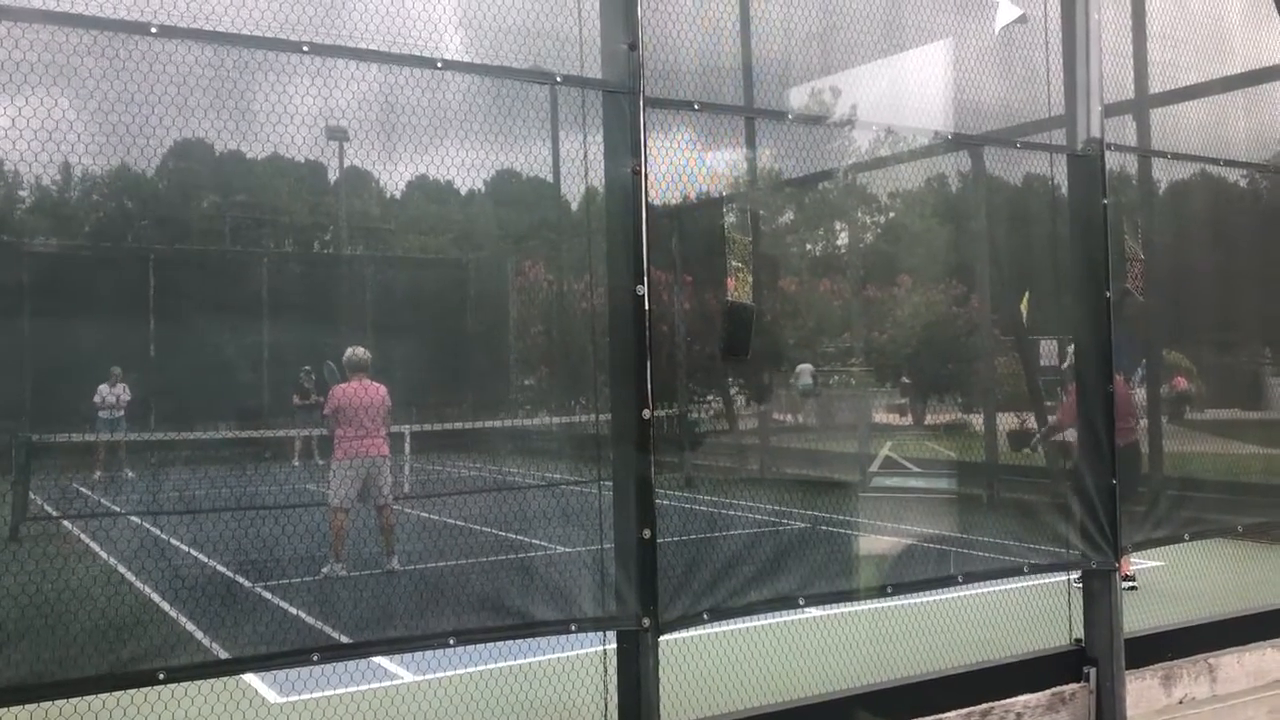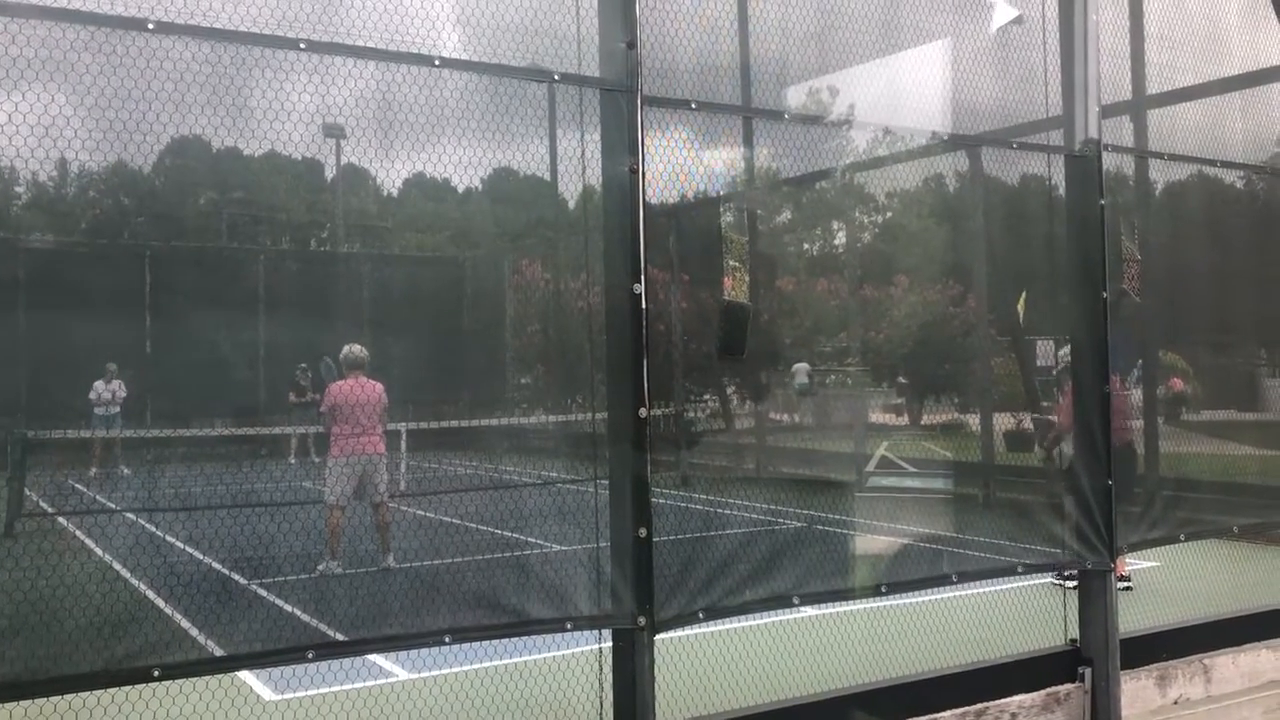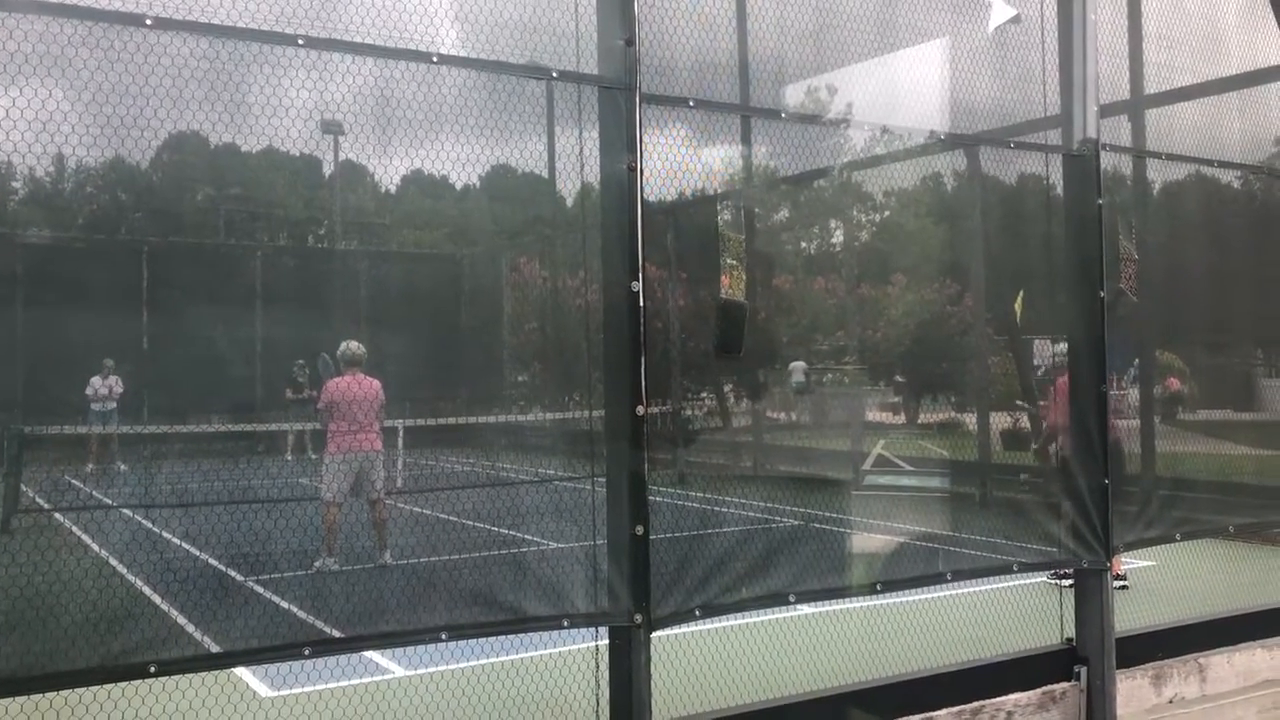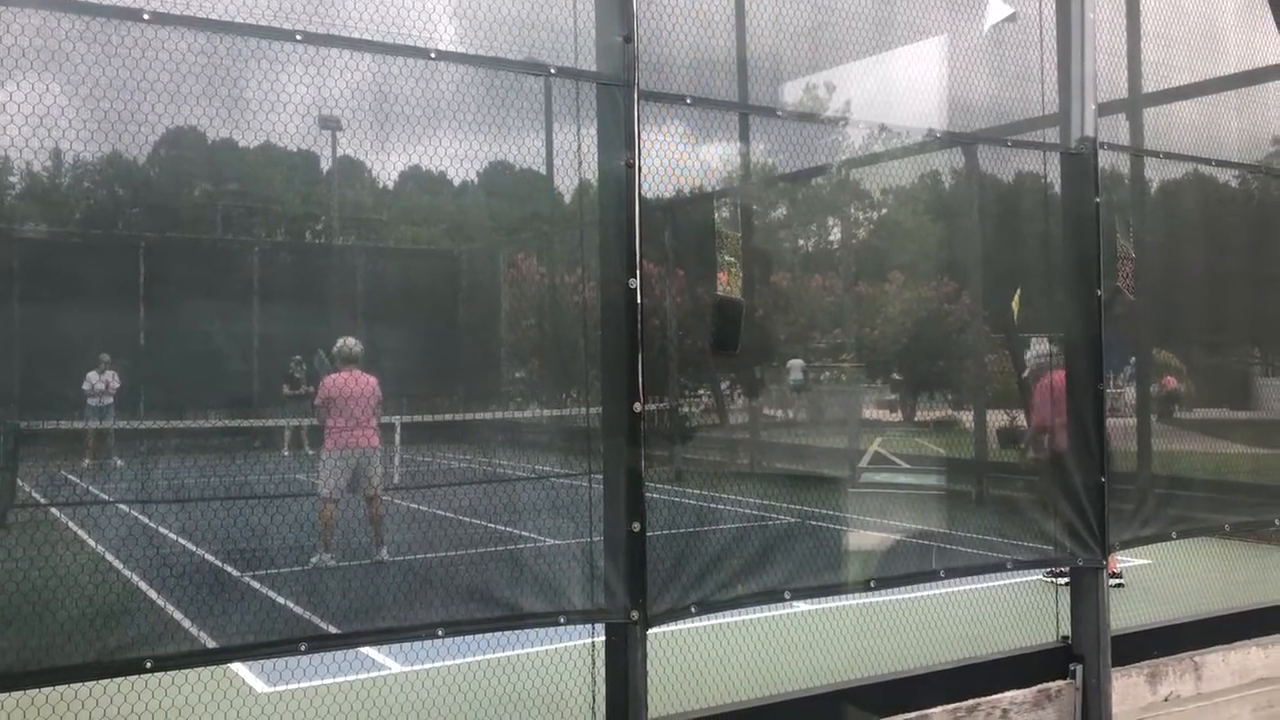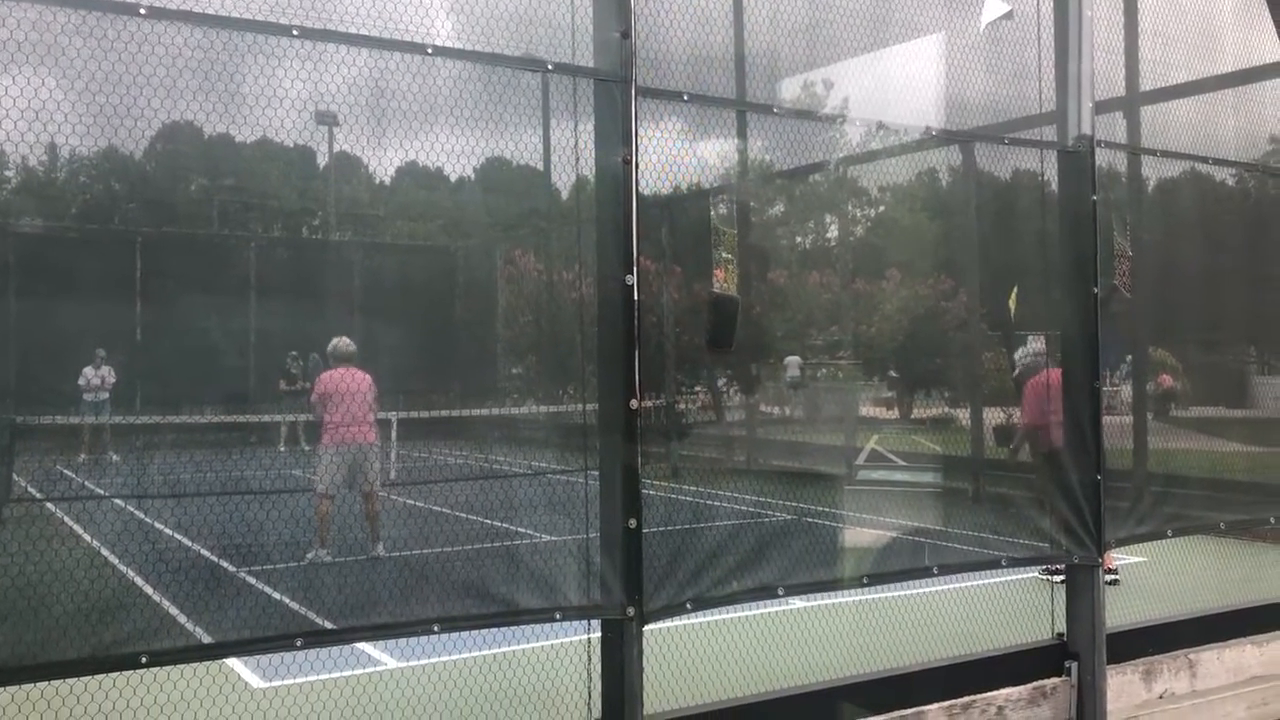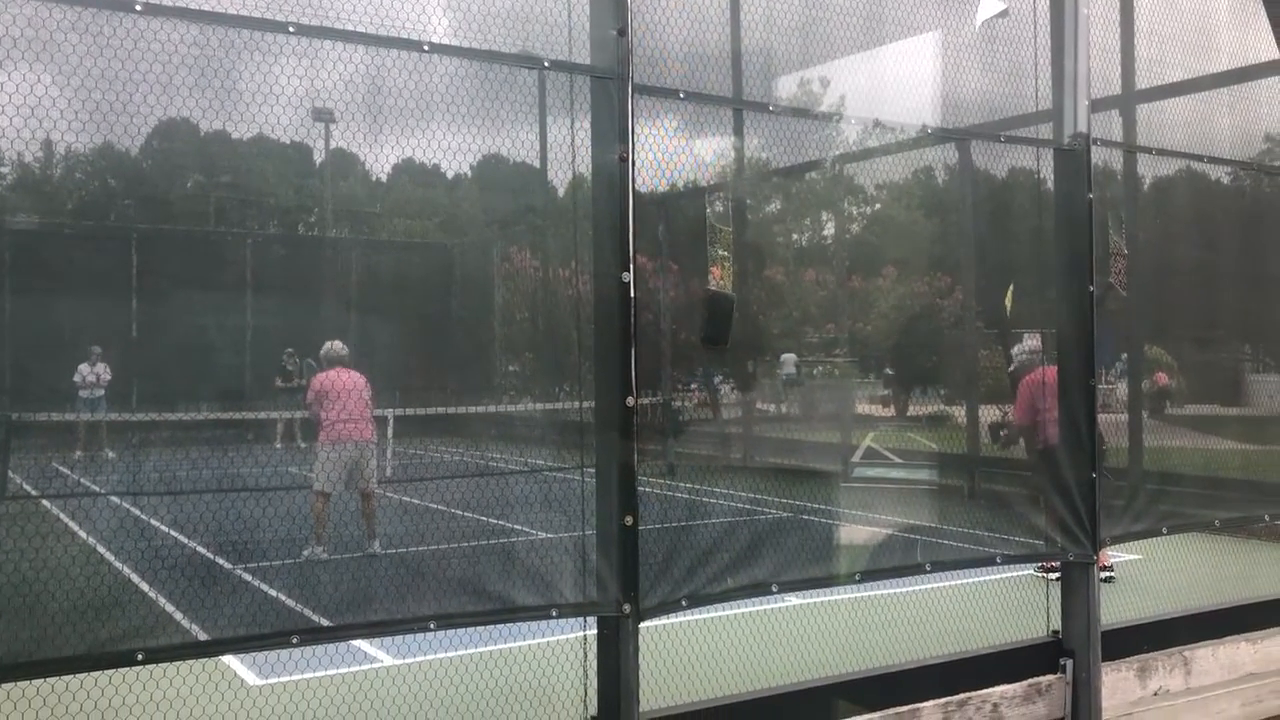
dt=0.2s
person 1, frame 1
right shoulder: (1119, 381)
left elbow: (1063, 422)
right elbow: (1133, 417)
left wrist: (1041, 437)
right hip: (1129, 450)
right knee: (1118, 510)
right ankle: (1126, 571)
person 1, frame 2
left shoulder: (1075, 386)
right shoulder: (1114, 382)
left elbow: (1064, 427)
right elbow: (1125, 418)
left wrist: (1048, 447)
right hip: (1124, 451)
left ankle: (1074, 570)
right ankle: (1121, 572)
person 1, frame 3
left shoulder: (1061, 385)
left elbow: (1056, 426)
left wrist: (1040, 448)
right hip: (1111, 449)
left ankle: (1069, 569)
right ankle: (1116, 571)
person 1, frame 4
left shoulder: (1045, 384)
left elbow: (1040, 425)
left wrist: (1028, 446)
left hip: (1067, 452)
left ankle: (1064, 568)
right ankle: (1112, 569)
person 1, frame 5
left shoulder: (1034, 385)
right shoulder: (1065, 376)
left elbow: (1030, 426)
left wrist: (1014, 448)
left hip: (1058, 450)
left knee: (1058, 507)
left ankle: (1059, 565)
right ankle: (1108, 565)
person 1, frame 6
left shoulder: (1028, 382)
right shoulder: (1062, 374)
left elbow: (1022, 424)
left wrist: (1007, 440)
left hip: (1053, 447)
left knee: (1056, 505)
left ankle: (1054, 563)
right ankle: (1103, 563)
person 2, frame 1
left shoulder: (337, 392)
right shoulder: (382, 391)
left elbow: (332, 427)
right elbow: (386, 425)
left hip: (347, 456)
right hip: (378, 454)
left knee: (339, 509)
right knee: (384, 506)
left ankle: (337, 563)
right ankle: (391, 558)
person 2, frame 2
left shoulder: (334, 390)
right shoulder: (379, 389)
left elbow: (329, 425)
right elbow: (383, 423)
left hip: (343, 453)
right hip: (375, 451)
left knee: (335, 507)
right knee: (381, 504)
left ankle: (333, 560)
right ankle: (387, 556)
person 2, frame 3
left shoulder: (331, 387)
right shoulder: (376, 386)
left elbow: (326, 422)
right elbow: (380, 419)
left hip: (340, 450)
right hip: (371, 448)
left knee: (332, 503)
right knee: (377, 501)
left ankle: (329, 557)
right ankle: (384, 552)
person 2, frame 4
left shoulder: (328, 383)
right shoulder: (372, 382)
left elbow: (323, 418)
left hip: (338, 446)
right hip: (369, 444)
left knee: (328, 499)
right knee: (374, 497)
left ankle: (326, 553)
right ankle: (380, 549)
person 2, frame 5
left shoulder: (324, 379)
right shoulder: (367, 379)
left elbow: (319, 415)
left hip: (335, 441)
right hip: (366, 440)
left knee: (324, 495)
right knee: (370, 493)
left ankle: (322, 549)
right ankle: (376, 544)
person 2, frame 6
left shoulder: (319, 380)
right shoulder: (361, 379)
left elbow: (315, 414)
left hip: (333, 439)
right hip: (364, 437)
left knee: (321, 493)
right knee: (367, 491)
left ankle: (318, 546)
right ankle: (373, 542)
